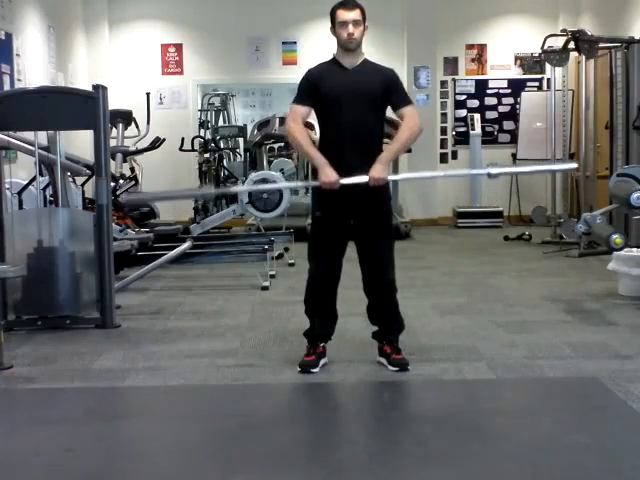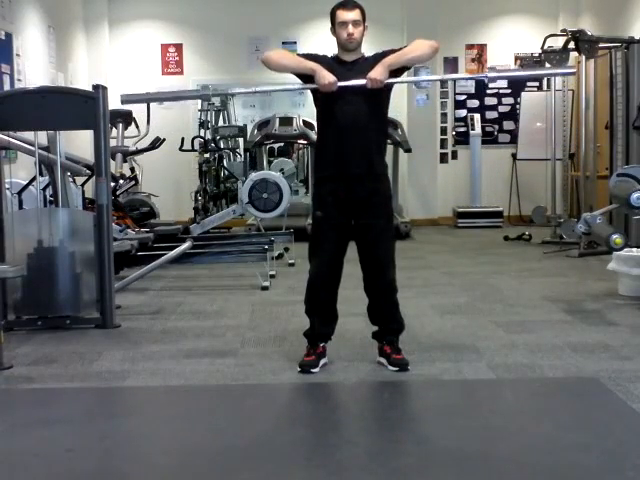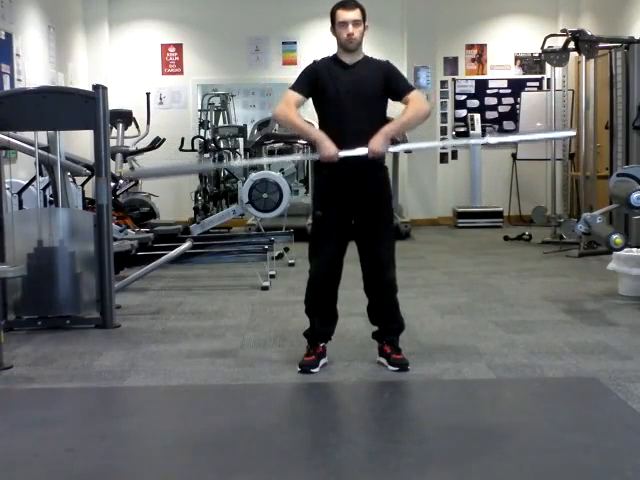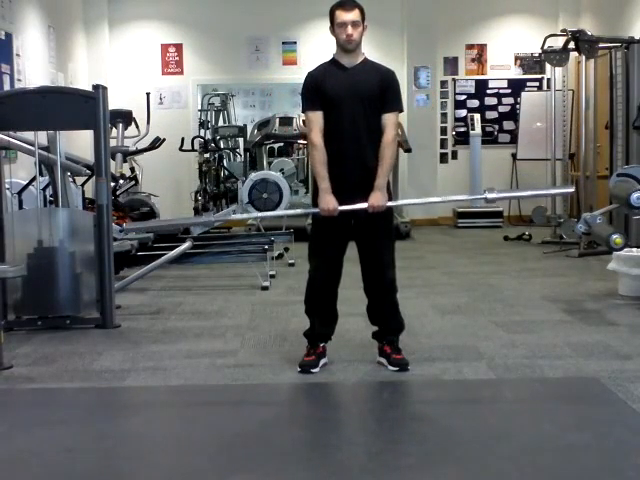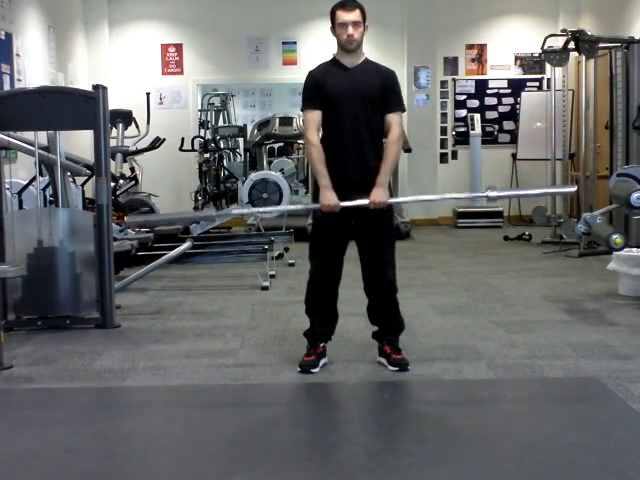
dt=1s
person 1, frame 1
left shoulder: (383, 75)
right shoulder: (317, 76)
left elbow: (413, 122)
right elbow: (293, 126)
left wrist: (385, 160)
right wrist: (320, 164)
left hip: (373, 188)
right hip: (329, 189)
left knee: (380, 270)
right knee: (322, 271)
left ankle: (388, 342)
right ankle: (317, 343)
person 1, frame 2
left shoulder: (382, 61)
right shoulder: (318, 63)
left elbow: (430, 46)
right elbow: (269, 57)
left wrist: (387, 64)
right wrist: (315, 70)
left hip: (373, 183)
right hip: (330, 184)
left knee: (381, 269)
right knee: (323, 269)
left ankle: (389, 342)
right ankle: (317, 343)
person 1, frame 3
left shoulder: (383, 70)
right shoulder: (318, 70)
left elbow: (421, 106)
right elbow: (283, 109)
left wrist: (387, 131)
right wrist: (318, 136)
left hip: (373, 184)
right hip: (329, 185)
left knee: (380, 268)
right knee: (322, 269)
left ankle: (388, 342)
right ankle: (317, 343)
person 1, frame 4
left shoulder: (383, 76)
right shoulder: (317, 78)
left elbow: (389, 135)
right elbow: (315, 137)
left wrist: (380, 188)
right wrist: (324, 191)
left hip: (373, 192)
right hip: (331, 193)
left knee: (381, 272)
right knee: (322, 272)
left ankle: (388, 342)
right ankle: (317, 343)
person 1, frame 5
left shoulder: (384, 76)
right shoulder: (318, 77)
left elbow: (395, 133)
right elbow: (311, 135)
left wrist: (382, 185)
right wrist: (324, 187)
left hip: (373, 192)
right hip: (331, 193)
left knee: (381, 271)
right knee: (323, 272)
left ankle: (388, 342)
right ankle: (317, 343)
